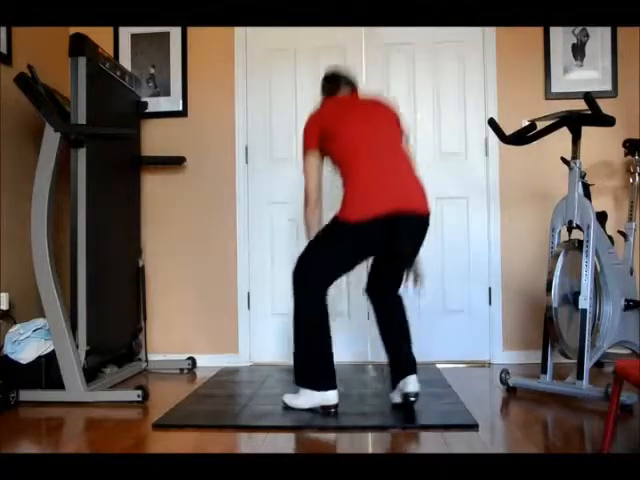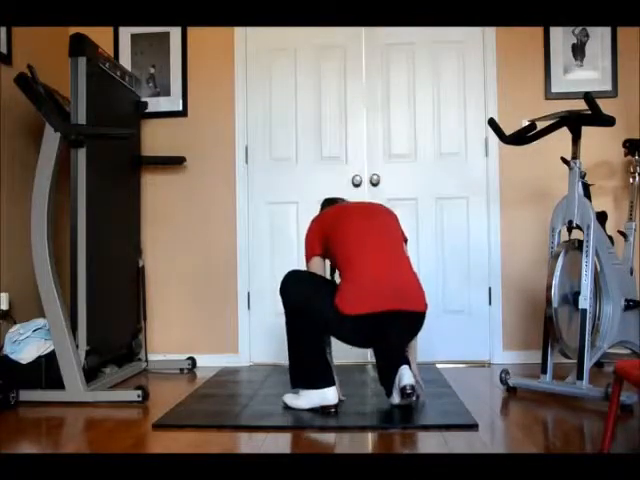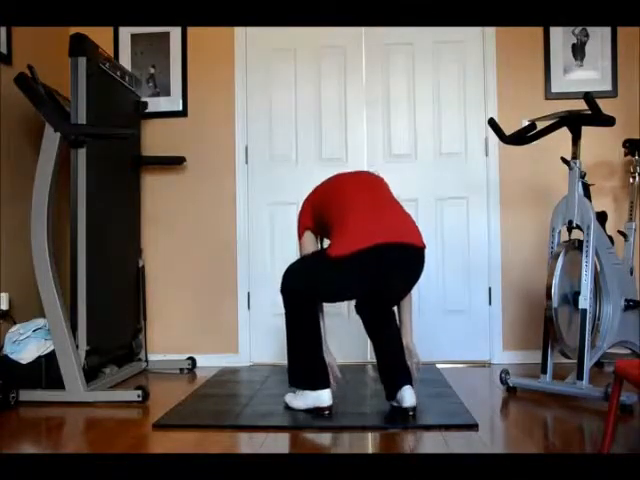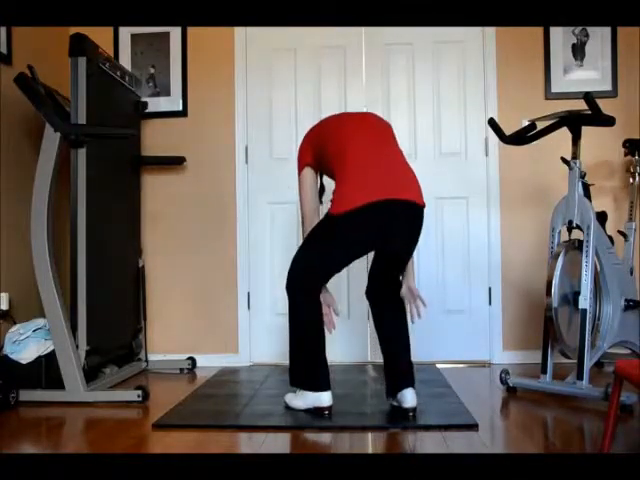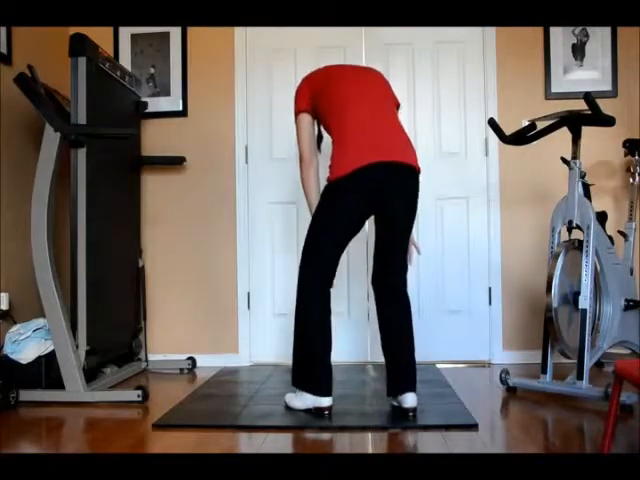
dt=1s
person 1, frame 1
left shoulder: (319, 117)
right shoulder: (384, 109)
left elbow: (313, 197)
left wrist: (317, 248)
right wrist: (407, 253)
left hip: (366, 215)
right hip: (417, 214)
left knee: (307, 279)
right knee: (384, 289)
left ankle: (318, 386)
right ankle: (405, 376)
person 1, frame 2
left shoulder: (321, 223)
right shoulder: (385, 213)
left elbow: (318, 291)
left wrist: (326, 364)
right wrist: (408, 357)
left hip: (359, 317)
right hip: (413, 316)
left knee: (294, 287)
left ankle: (319, 388)
right ankle: (399, 372)
person 1, frame 3
left shoulder: (313, 203)
right shoulder: (375, 182)
left elbow: (314, 279)
left wrist: (322, 349)
right wrist: (405, 335)
left hip: (359, 254)
right hip: (413, 253)
left knee: (294, 285)
right knee: (376, 306)
left ankle: (315, 390)
right ankle: (402, 388)
person 1, frame 4
left shoulder: (313, 139)
right shoulder: (379, 124)
left elbow: (310, 217)
left wrist: (321, 287)
right wrist: (407, 277)
left hip: (358, 208)
right hip: (411, 206)
left knee: (301, 282)
right knee: (385, 290)
left ankle: (315, 390)
right ankle: (404, 389)
person 1, frame 5
left shoulder: (310, 85)
right shoulder: (376, 77)
left elbow: (308, 159)
left wrist: (319, 219)
right wrist: (401, 226)
left hip: (355, 173)
right hip: (405, 170)
left knee: (315, 277)
right knee: (392, 282)
left ankle: (316, 391)
right ankle: (405, 390)
